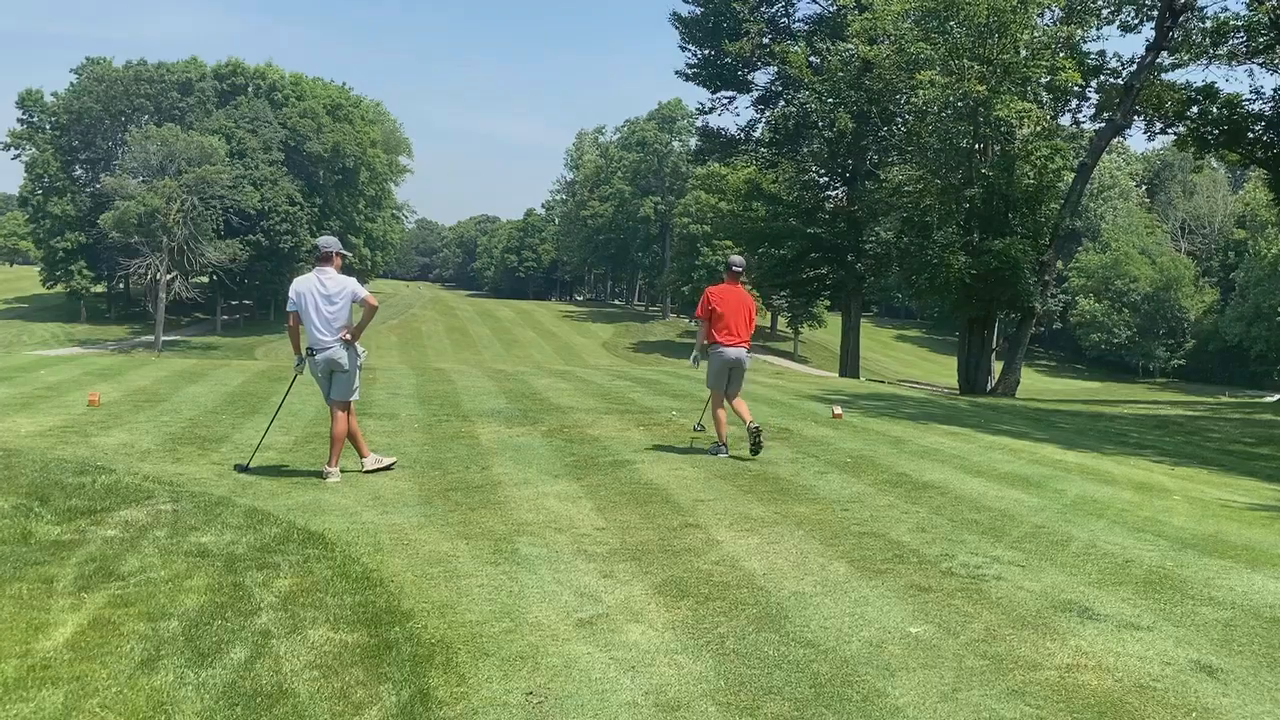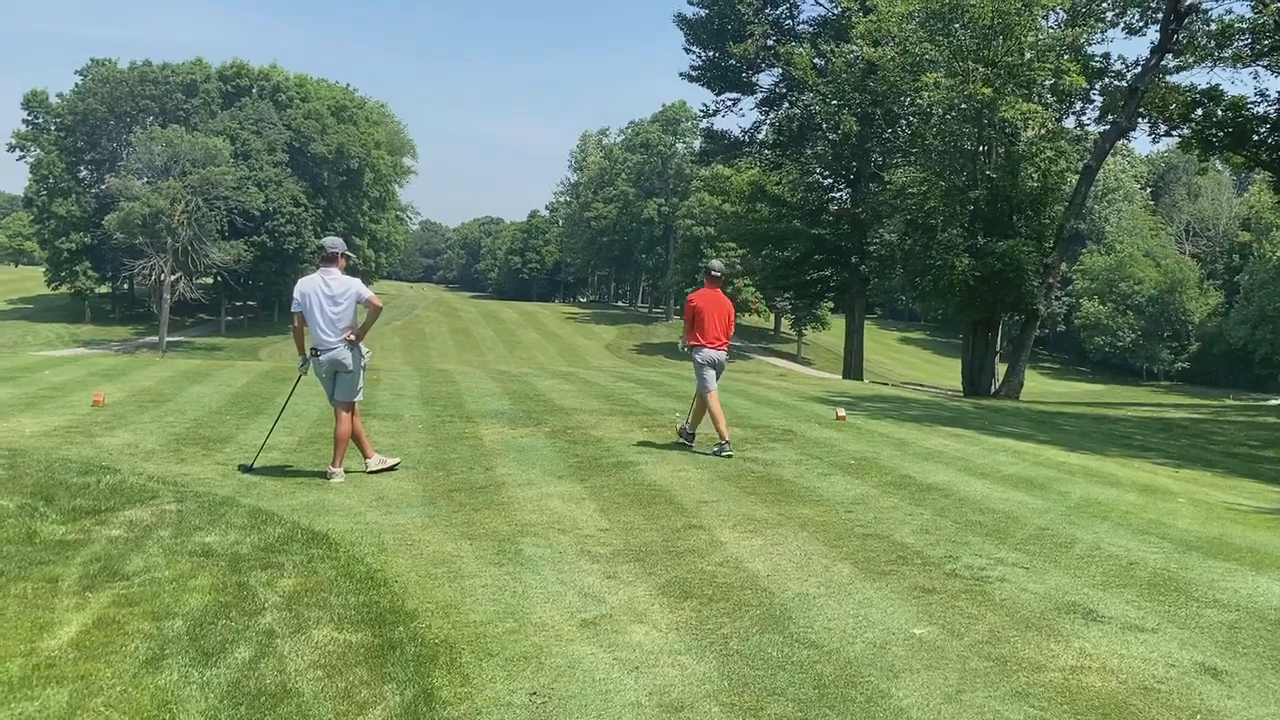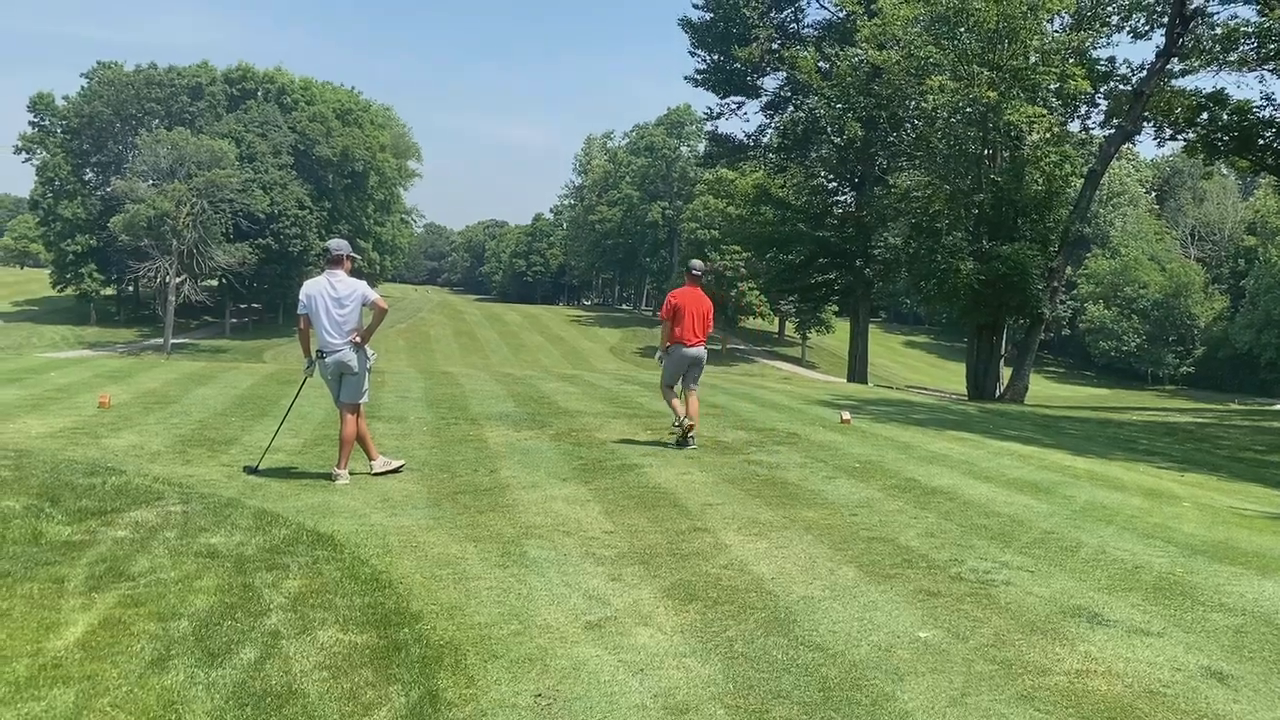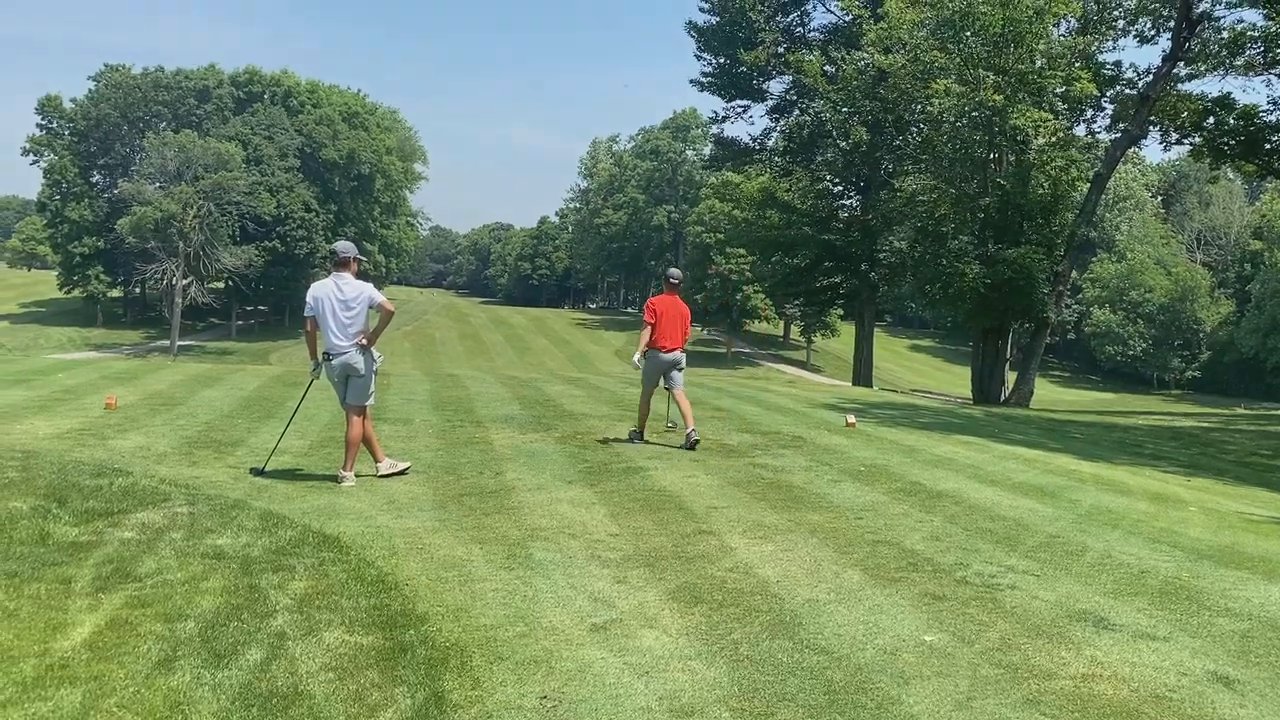
dt=0.3s
person 1, frame 1
left shoulder: (299, 284)
right shoulder: (346, 283)
left elbow: (292, 324)
right elbow: (372, 304)
left wrist: (298, 355)
right wrist: (357, 332)
left hip: (316, 356)
right hip: (343, 351)
left knee: (345, 408)
right knee: (340, 410)
left ankle: (367, 458)
right ankle: (332, 468)
person 1, frame 2
left shoulder: (303, 285)
right shoulder: (351, 283)
left elbow: (297, 325)
right elbow: (377, 305)
left wrist: (302, 356)
right wrist: (361, 332)
left hip: (320, 356)
right hip: (347, 352)
left knee: (349, 409)
right knee: (345, 410)
left ankle: (371, 458)
right ankle: (336, 468)
person 1, frame 3
left shoulder: (309, 287)
right shoulder: (356, 286)
left elbow: (302, 327)
right elbow: (382, 307)
left wrist: (308, 358)
right wrist: (367, 334)
left hip: (326, 358)
right hip: (353, 354)
left knee: (355, 411)
right knee: (350, 413)
left ankle: (376, 460)
right ankle: (341, 470)
person 1, frame 4
left shoulder: (316, 289)
right shoulder: (363, 288)
left elbow: (309, 329)
right elbow: (389, 309)
left wrist: (314, 360)
right wrist: (373, 337)
left hip: (333, 360)
right hip: (359, 356)
left knee: (361, 413)
right knee: (356, 415)
left ankle: (382, 462)
right ankle: (347, 472)
person 2, frame 1
left shoulder: (712, 293)
right shoulder: (748, 298)
left elbow: (704, 324)
right elbow: (751, 329)
left wrist: (698, 350)
left hip: (720, 350)
right hip: (741, 352)
left knee: (717, 398)
right knee: (734, 396)
left ankle: (722, 445)
right ankle: (751, 425)
person 2, frame 2
left shoulder: (694, 298)
right shoulder: (727, 302)
left elbow: (687, 326)
right elbow: (729, 333)
left wrist: (685, 342)
left hip: (703, 352)
right hip: (721, 353)
left knee: (711, 398)
right knee: (702, 393)
left ankle: (724, 443)
right ankle: (689, 432)
person 2, frame 3
left shoulder: (674, 296)
right shoulder: (707, 301)
left elbow: (667, 326)
right elbow: (708, 330)
left wrist: (661, 349)
left hip: (679, 349)
right hip: (700, 350)
left knee: (666, 387)
right knee: (691, 392)
left ankle: (683, 420)
right ankle: (688, 436)
person 2, frame 4
left shoulder: (654, 302)
right shoulder: (685, 308)
left elbow: (647, 329)
right elbow: (686, 336)
left wrist: (638, 352)
left hip: (656, 354)
right hip: (678, 355)
left knee: (646, 393)
right knee: (679, 394)
left ankle: (639, 432)
right ankle: (690, 431)
